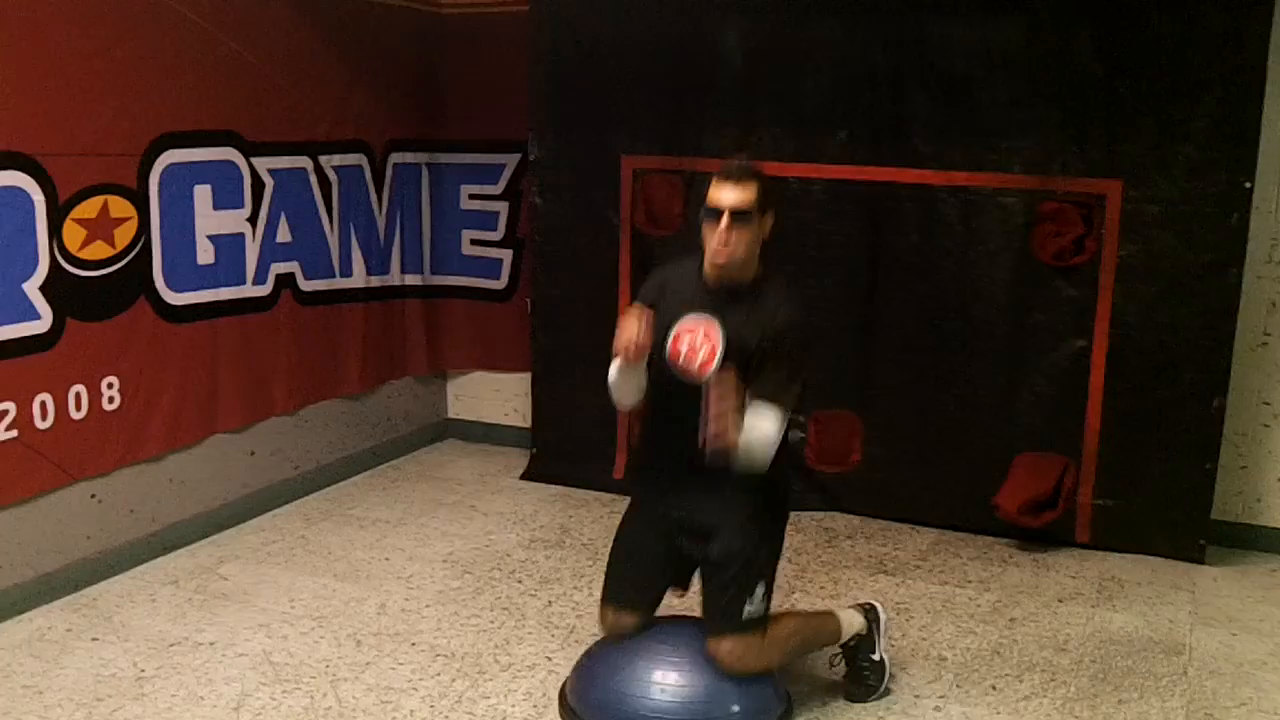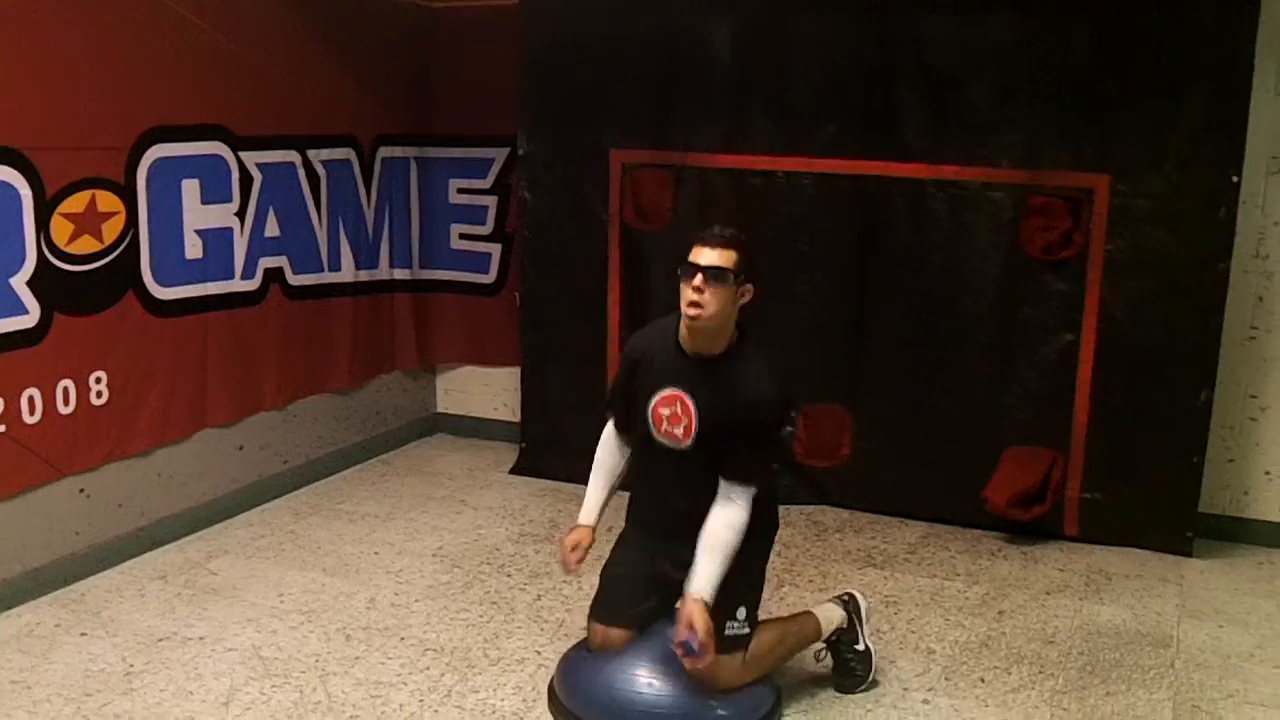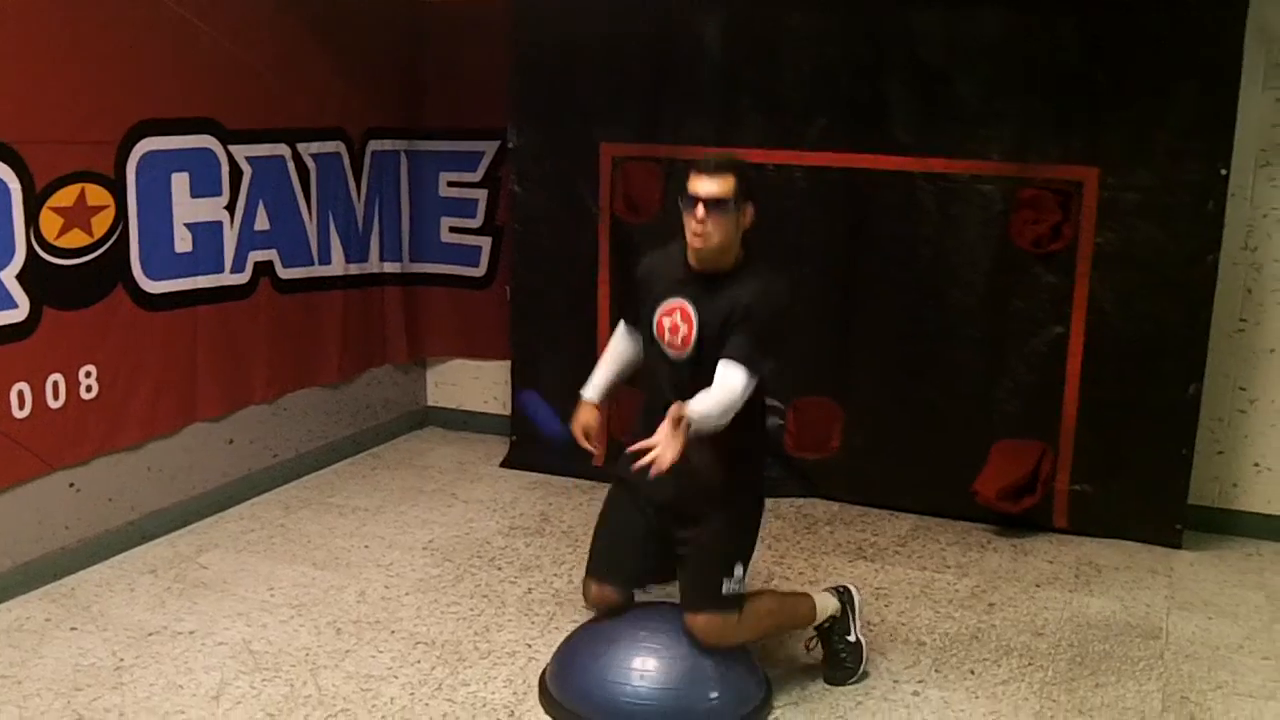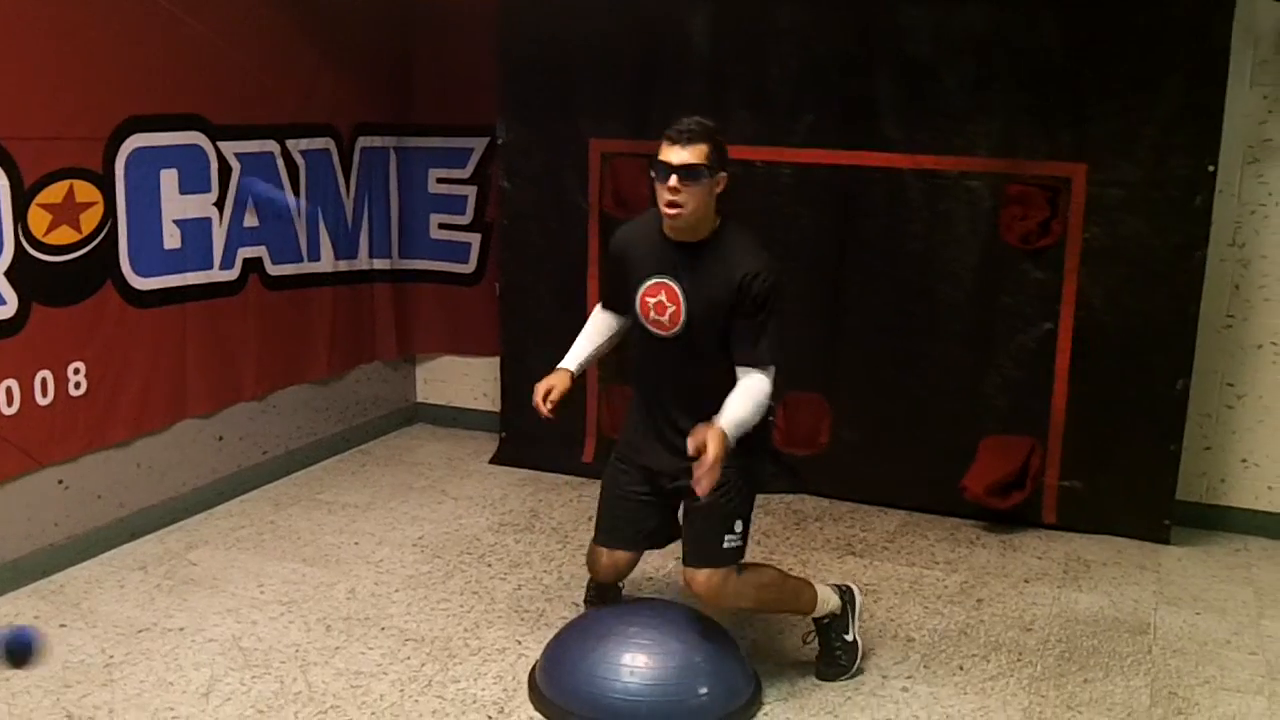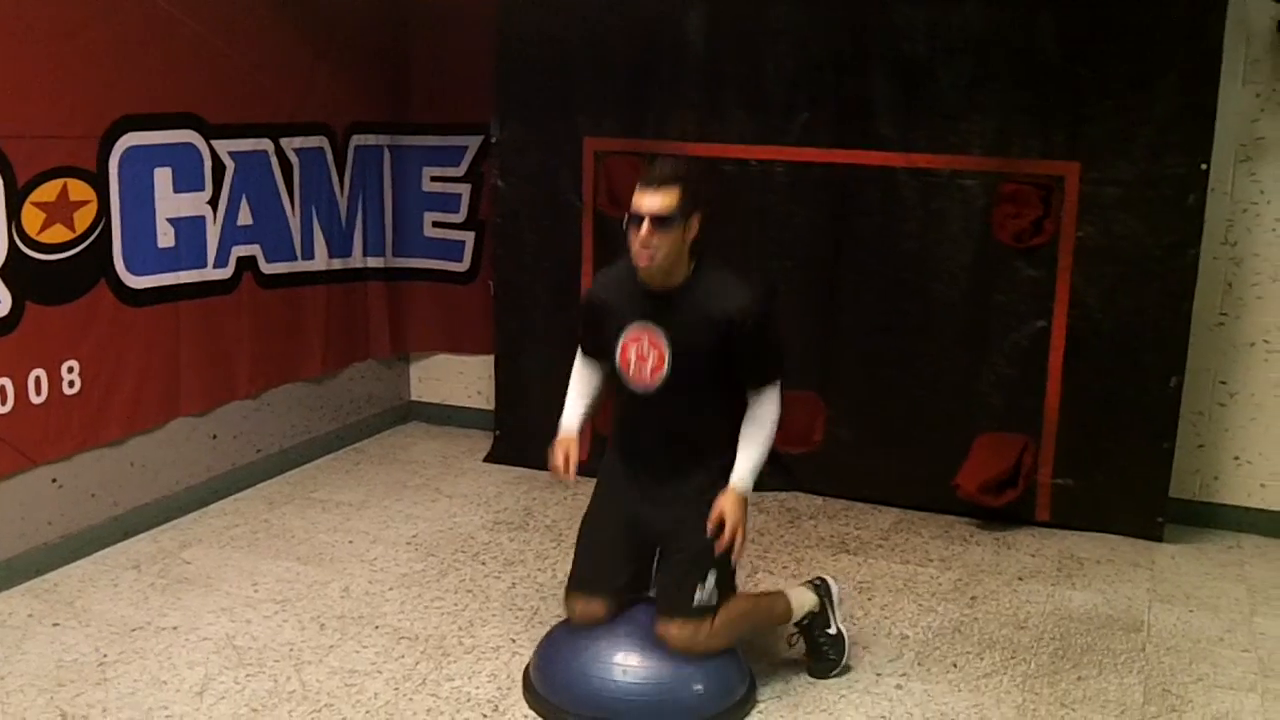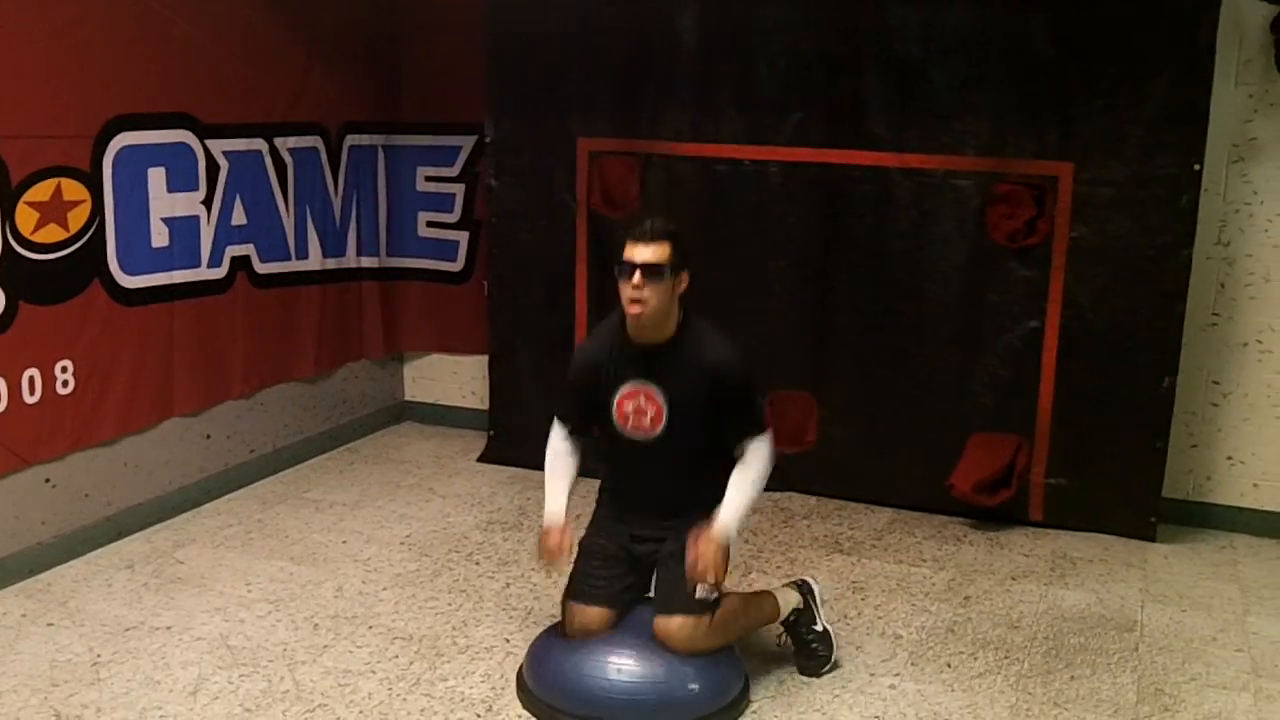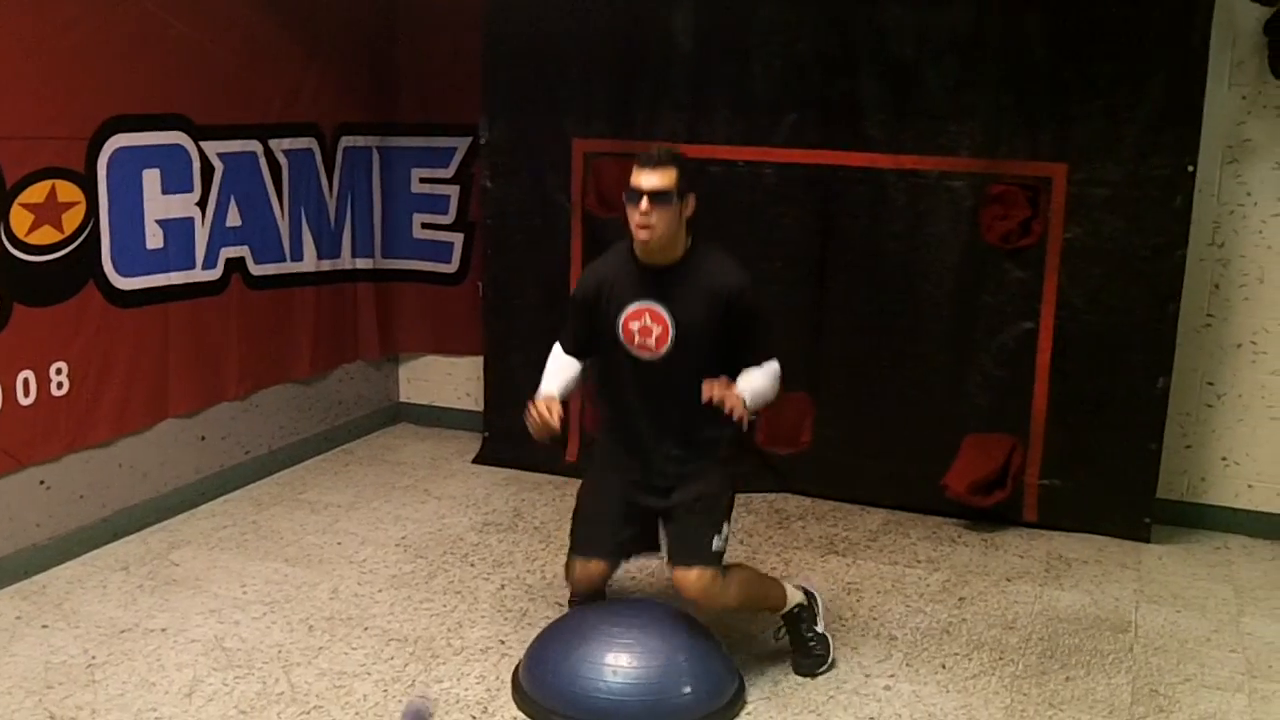
dt=0.2s
person 1, frame 1
left shoulder: (778, 317)
right shoulder: (664, 287)
left elbow: (766, 440)
right elbow: (625, 394)
left wrist: (736, 430)
right wrist: (629, 359)
left hip: (739, 499)
right hip: (660, 487)
left knee: (737, 653)
right knee: (617, 623)
left ankle: (855, 625)
right ankle: (666, 575)
person 1, frame 2
left shoulder: (752, 389)
right shoulder: (645, 348)
left elbow: (734, 501)
right elbow: (619, 432)
left wrist: (701, 595)
right wrist: (588, 516)
left hip: (725, 531)
right hip: (655, 517)
left knee: (714, 669)
right knee: (604, 640)
left ankle: (835, 619)
right ankle: (652, 609)
person 1, frame 3
left shoulder: (755, 297)
right shoulder: (656, 269)
left elbow: (731, 389)
left wrist: (686, 419)
right wrist: (594, 396)
left hip: (722, 477)
right hip: (651, 465)
left knee: (712, 628)
right knee: (600, 595)
left ankle: (832, 607)
right ankle: (623, 597)
person 1, frame 4
left shoulder: (745, 270)
right shoulder: (630, 243)
left elbow: (757, 383)
left wrist: (721, 429)
right wrist: (566, 369)
left hip: (717, 443)
right hip: (647, 431)
left knee: (710, 585)
right knee: (606, 565)
left ankle: (831, 605)
right ankle: (606, 592)
person 1, frame 5
left shoulder: (730, 308)
right shoulder: (605, 293)
left elbow: (765, 395)
left wrist: (738, 486)
right wrist: (568, 426)
left hip: (700, 487)
right hip: (627, 478)
left knee: (686, 637)
right knee: (584, 614)
left ankle: (809, 603)
right ankle: (636, 577)
person 1, frame 6
left shoulder: (714, 359)
right shoulder: (596, 353)
left elbow: (758, 443)
right elbow: (565, 433)
left wrist: (722, 528)
right wrist: (554, 514)
left hip: (691, 517)
right hip: (621, 512)
left knee: (679, 633)
right knee: (581, 626)
left ankle: (793, 602)
right ankle: (628, 584)
person 1, frame 7
left shoulder: (722, 280)
right shoulder: (603, 276)
left elbow: (769, 371)
right elbow: (571, 350)
left wrist: (742, 393)
right wrist: (549, 393)
left hip: (698, 456)
right hip: (622, 451)
left knee: (698, 584)
right knee: (583, 575)
left ankle: (797, 604)
right ankle: (604, 583)
